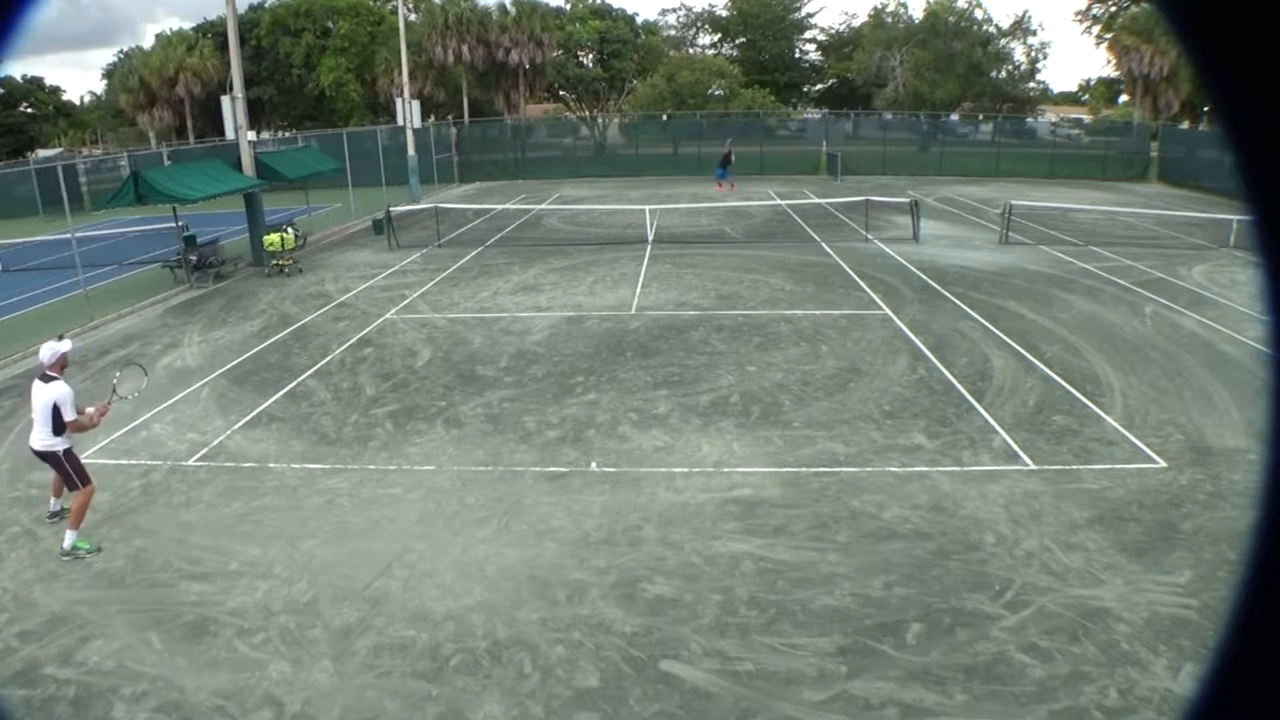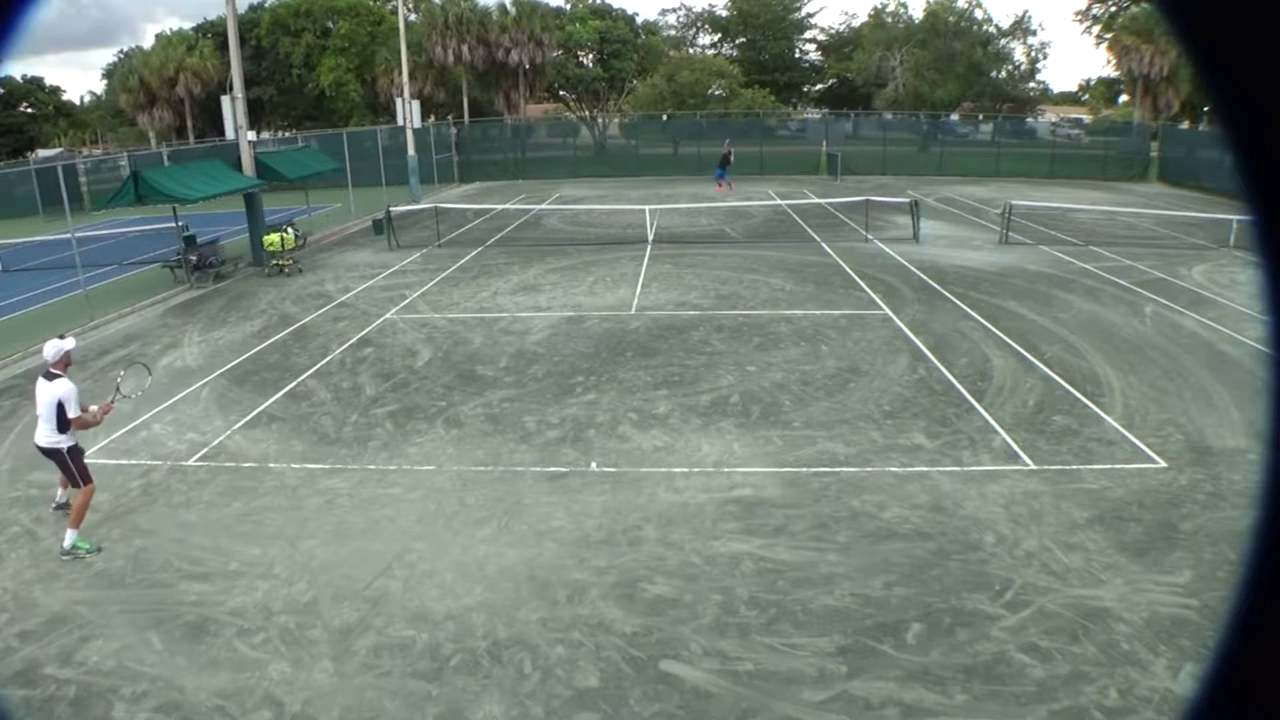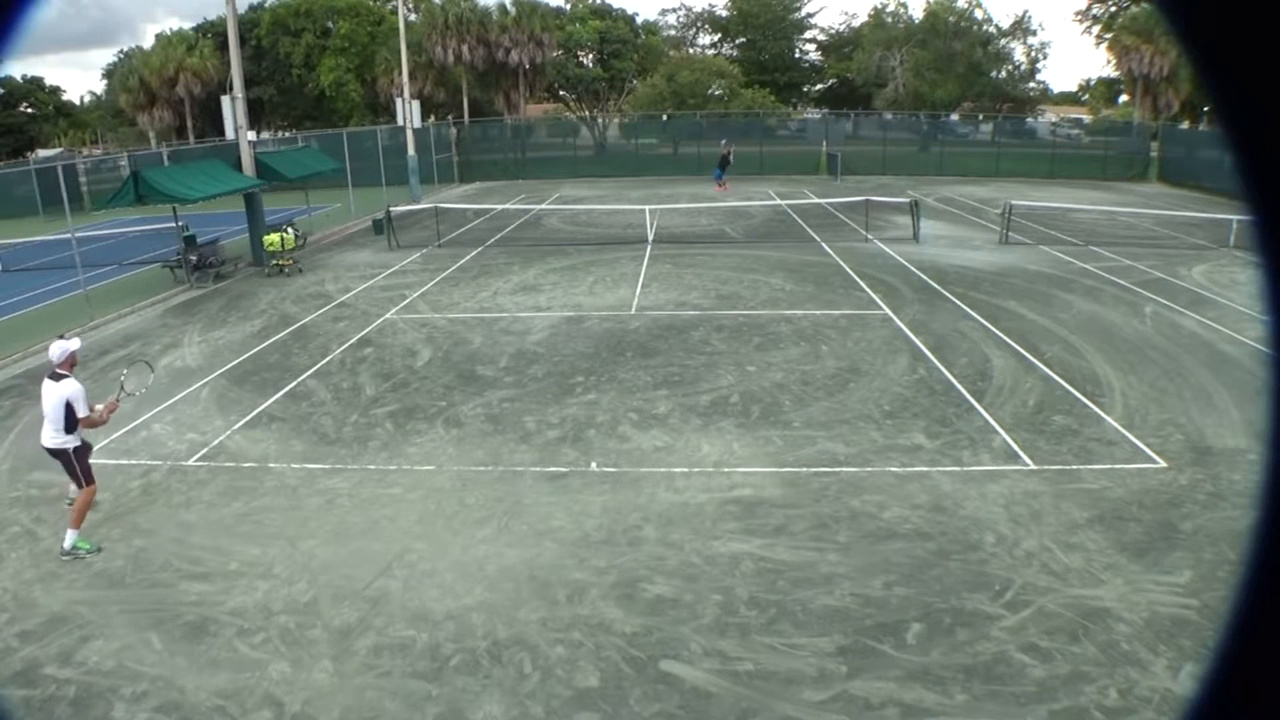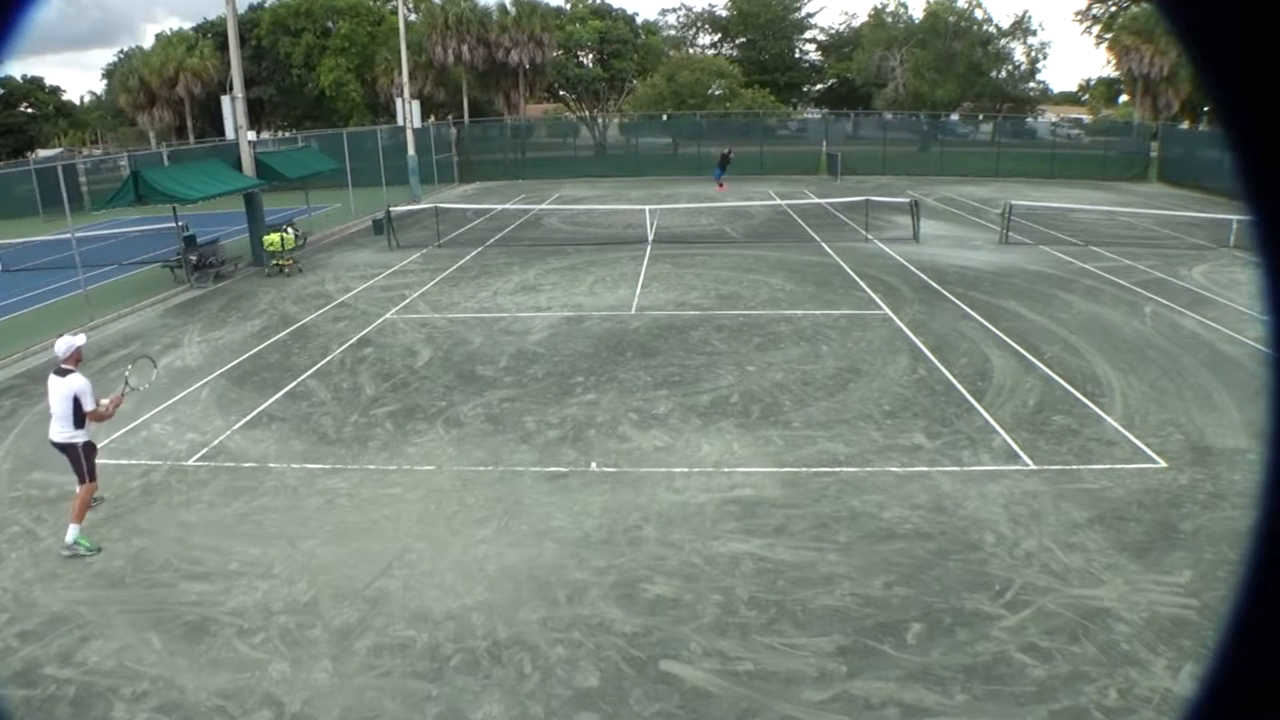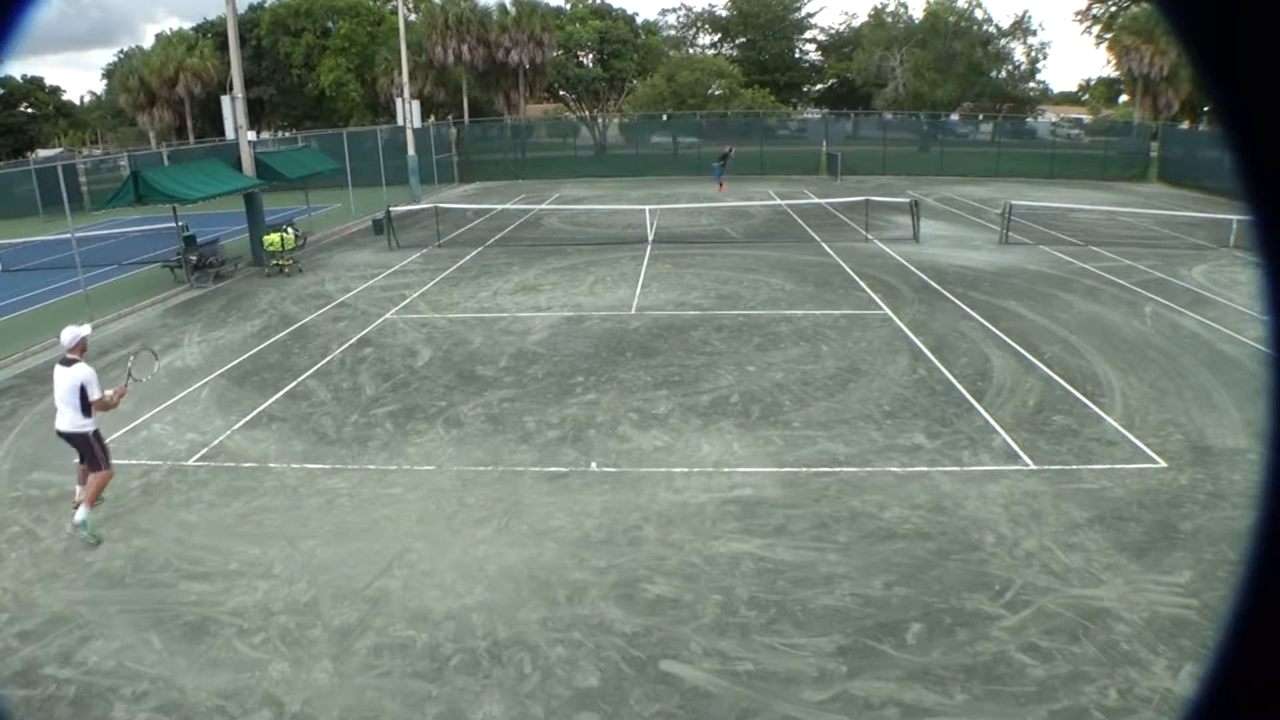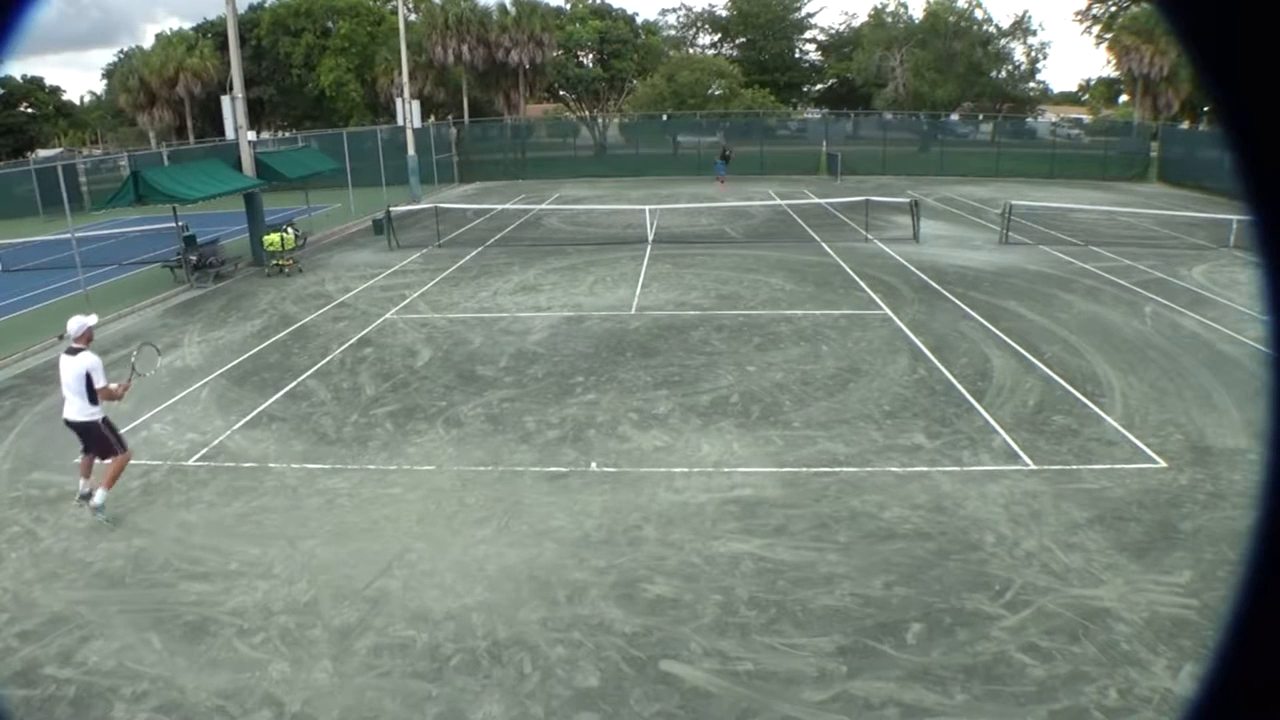
dt=0.1s
person 1, frame 1
left shoulder: (40, 381)
right shoulder: (62, 390)
right elbow: (73, 426)
left wrist: (89, 411)
right wrist: (93, 423)
left hip: (38, 443)
right hip: (53, 447)
left knee: (65, 467)
right knee: (85, 490)
left ankle: (55, 509)
right ankle: (69, 546)
person 1, frame 2
left shoulder: (44, 379)
right shoulder: (66, 387)
right elbow: (77, 423)
left wrist: (93, 409)
right wrist: (97, 420)
left hip: (43, 440)
right hip: (58, 445)
left knee: (76, 454)
right knee: (86, 489)
left ankle: (61, 501)
right ankle: (69, 545)
person 1, frame 3
left shoulder: (49, 380)
right shoulder: (73, 387)
right elbow: (86, 422)
left wrist: (99, 408)
right wrist: (104, 418)
left hip: (49, 440)
right hip: (64, 445)
left knee: (85, 450)
right knee: (89, 489)
left ankle: (73, 496)
right ankle: (70, 545)
person 1, frame 4
left shoulder: (54, 376)
right shoulder: (80, 382)
right elbow: (93, 416)
left wrist: (104, 402)
right wrist: (110, 411)
left hip: (56, 436)
right hip: (73, 440)
left knee: (90, 452)
right knee: (89, 485)
left ankle: (80, 499)
right ankle: (71, 541)
person 1, frame 5
left shoulder: (60, 366)
right shoulder: (85, 371)
right elbow: (99, 405)
left wrist: (108, 393)
right wrist: (114, 401)
left hip: (63, 427)
right hip: (81, 429)
left knee: (88, 458)
right knee: (104, 472)
left ankle: (81, 498)
right ankle: (80, 519)
person 1, frame 6
left shoulder: (65, 357)
right shoulder: (91, 360)
right elbow: (104, 394)
left wrist: (114, 387)
right wrist: (119, 393)
left hip: (70, 417)
right hip: (90, 419)
left knee: (90, 450)
right knee: (122, 456)
left ankle: (84, 491)
right ankle: (98, 502)
